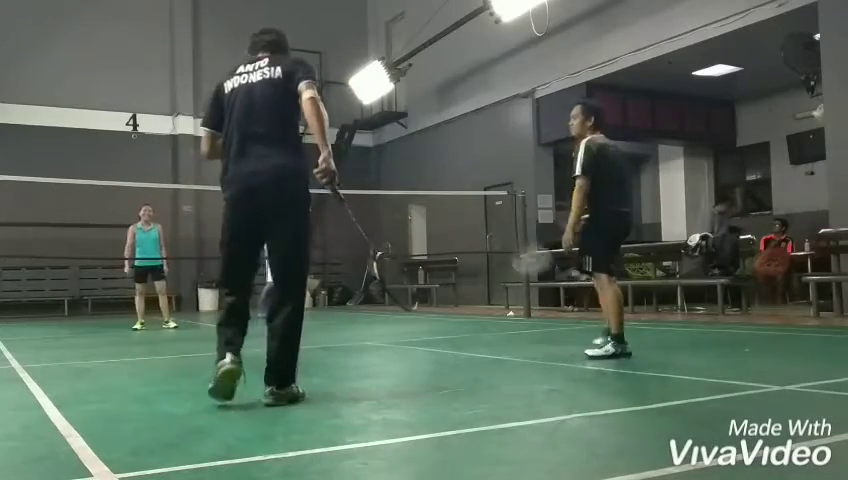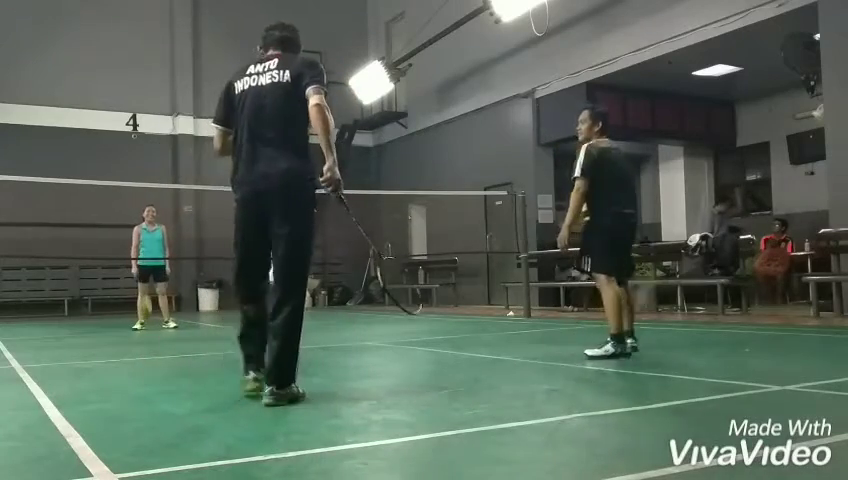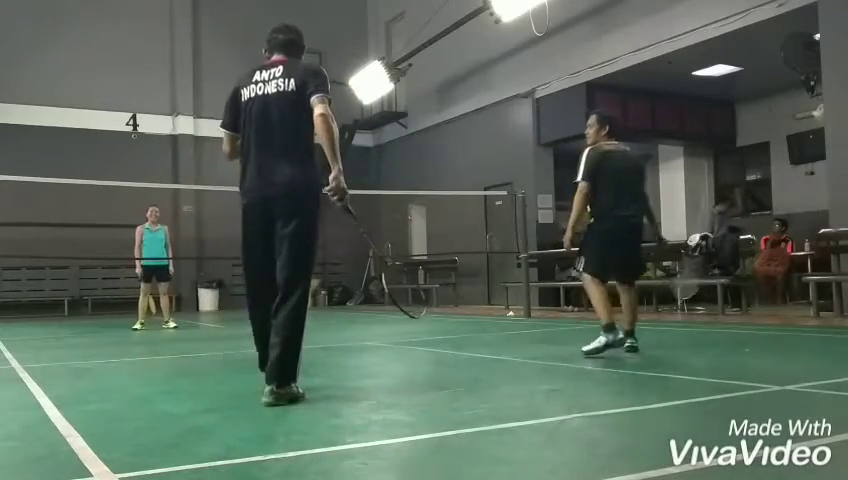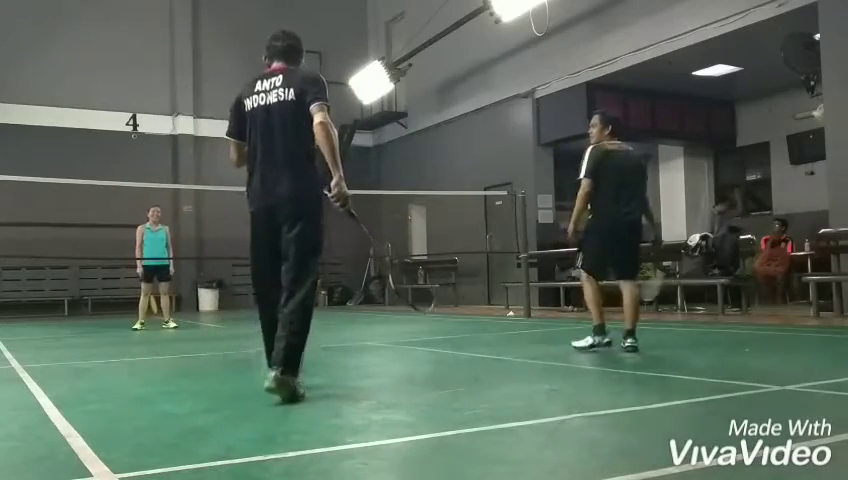
dt=0.2s
person 1, frame 1
left shoulder: (227, 82)
right shoulder: (295, 66)
left elbow: (208, 149)
right elbow: (310, 101)
right wrist: (325, 152)
left hip: (239, 185)
right hip: (285, 180)
left knee: (235, 281)
right knee: (287, 283)
left ankle: (229, 356)
right ankle: (279, 383)
person 1, frame 2
left shoulder: (237, 80)
right shoulder: (305, 67)
left elbow: (220, 145)
right elbow: (316, 106)
right wrist: (331, 160)
left hip: (248, 187)
right hip: (291, 183)
left knee: (249, 283)
right knee: (288, 283)
left ankle: (254, 370)
right ankle: (279, 382)
person 1, frame 3
left shoulder: (243, 85)
right shoulder: (309, 73)
left elbow: (229, 149)
right elbow: (321, 116)
right wrist: (336, 169)
left hip: (255, 193)
right hip: (297, 190)
left knee: (260, 287)
right knee: (291, 286)
left ankle: (272, 372)
right ankle: (279, 380)
person 1, frame 4
left shoulder: (246, 93)
right shoulder: (308, 80)
left elbow: (237, 157)
right elbow: (321, 124)
right wrist: (338, 176)
left hip: (261, 200)
right hip: (300, 196)
left knee: (268, 288)
right knee: (298, 284)
left ankle: (281, 368)
right ankle: (281, 368)
person 2, frame 1
left shoulder: (587, 145)
right shoulder: (612, 149)
left elbow: (582, 187)
left wrist: (570, 227)
left hip: (602, 220)
right hip: (620, 219)
left knee: (604, 278)
right knee: (604, 278)
left ankle: (617, 341)
right ankle: (611, 333)
person 2, frame 2
left shoulder: (590, 150)
right shoulder: (622, 154)
left elbow: (580, 189)
left wrist: (566, 226)
right wrist: (637, 228)
left hip: (604, 223)
right hip: (626, 222)
left knee: (604, 278)
right knee: (619, 280)
left ankle: (616, 340)
right ankle: (628, 336)
person 2, frame 3
left shoulder: (593, 153)
right shoulder: (633, 158)
left elbow: (583, 192)
right elbow: (642, 197)
left wrist: (570, 228)
right wrist: (655, 229)
left hip: (605, 226)
right hip: (632, 226)
left knee: (591, 277)
right knee: (627, 282)
left ankle: (610, 330)
right ankle: (629, 336)
person 2, frame 4
left shoulder: (595, 152)
right shoulder: (635, 157)
left elbow: (586, 189)
right elbow: (642, 196)
left wrist: (574, 222)
right wrist: (654, 228)
left hip: (602, 224)
right hip: (630, 225)
left knee: (589, 276)
right knee: (628, 280)
left ankle: (599, 332)
right ankle: (630, 336)
